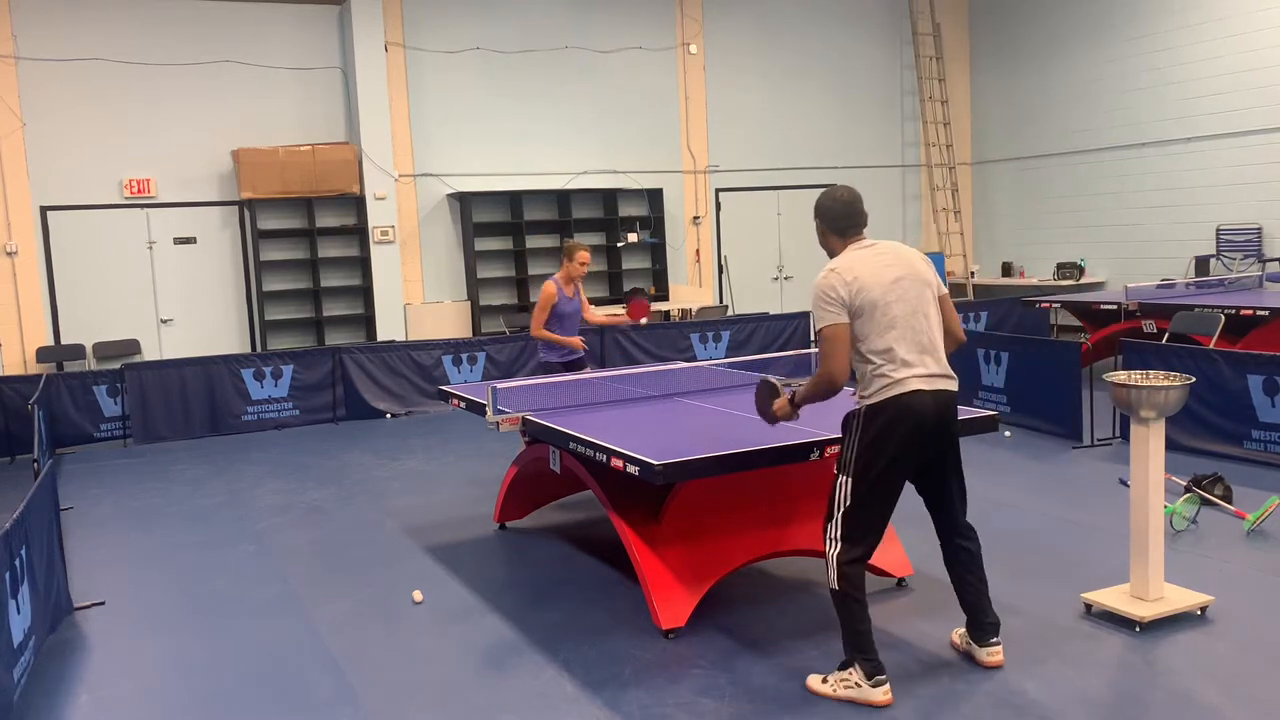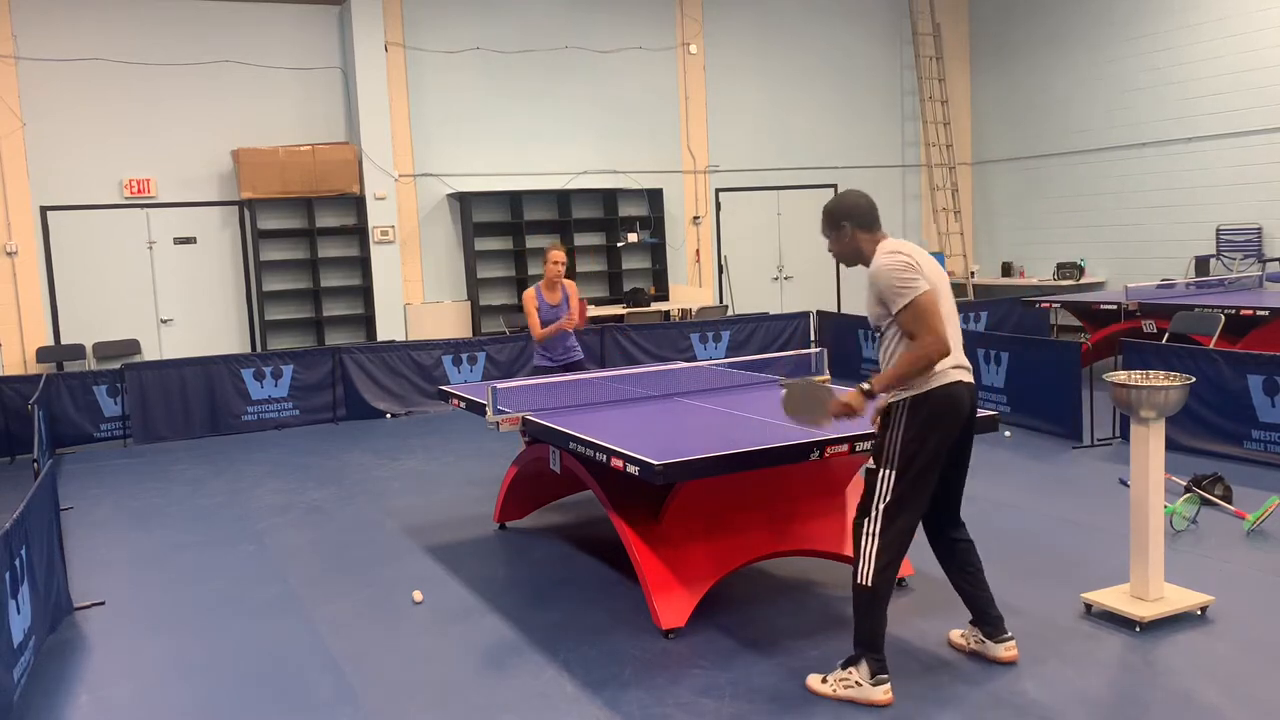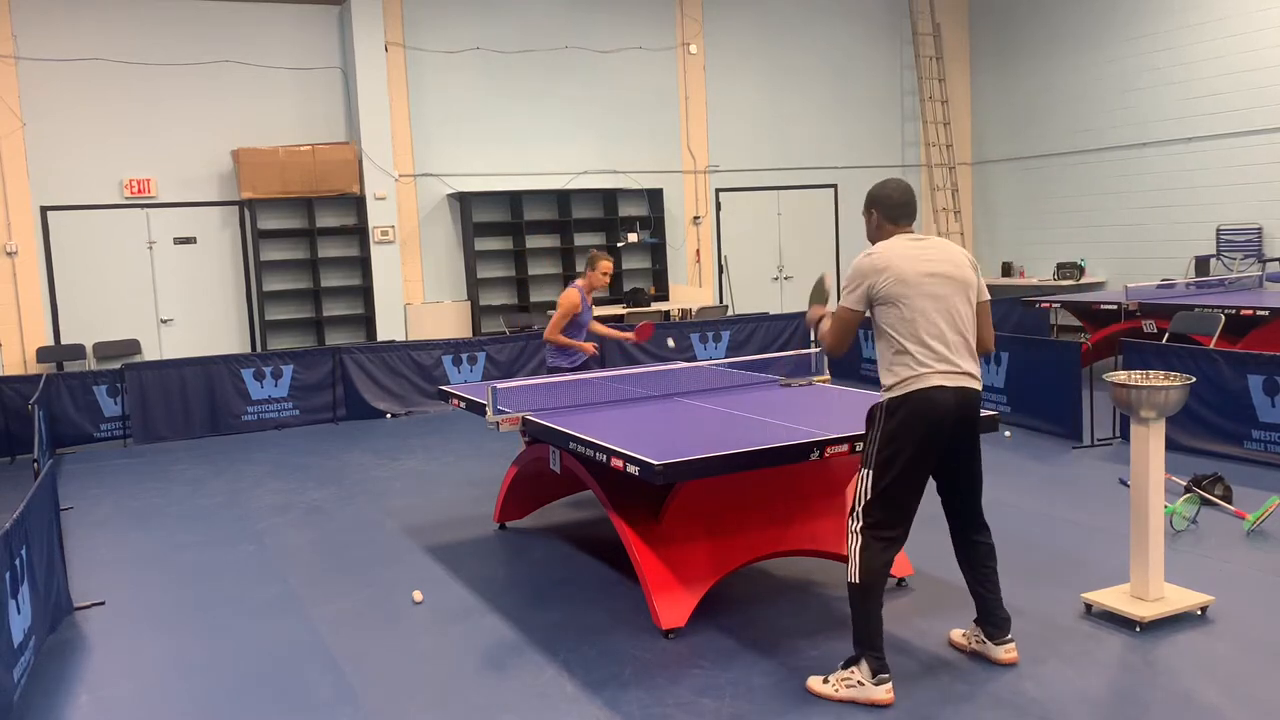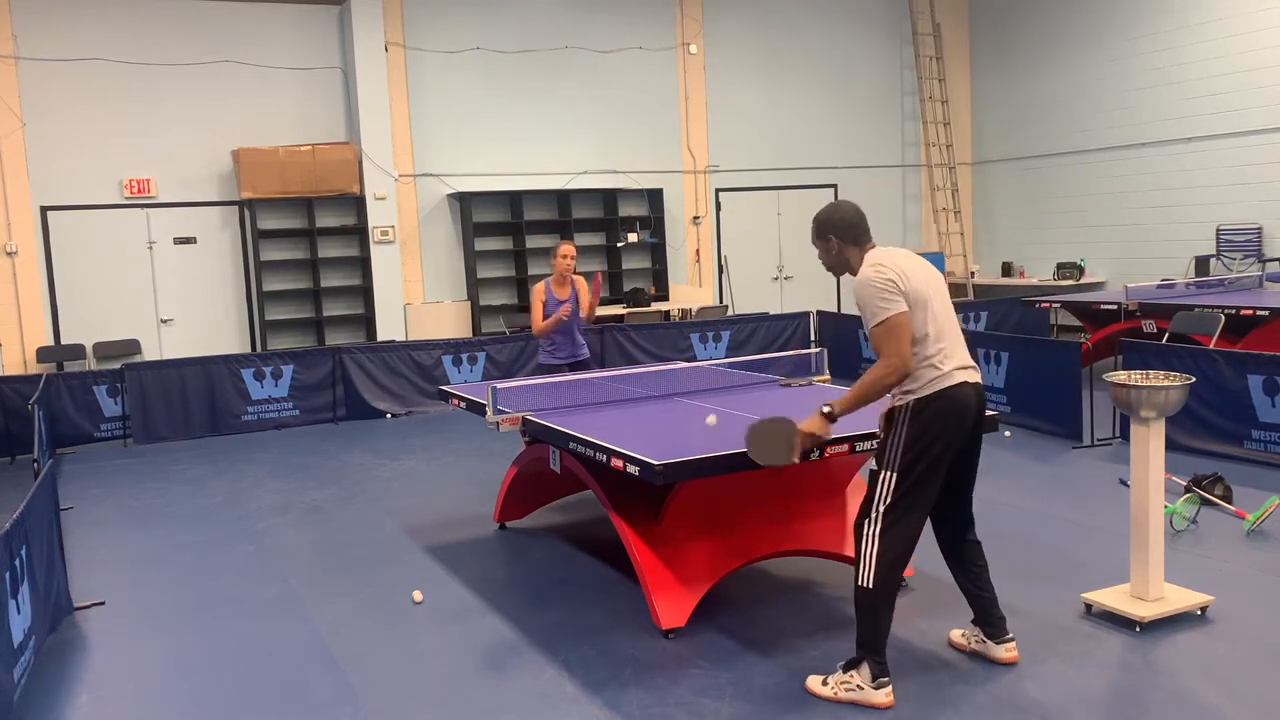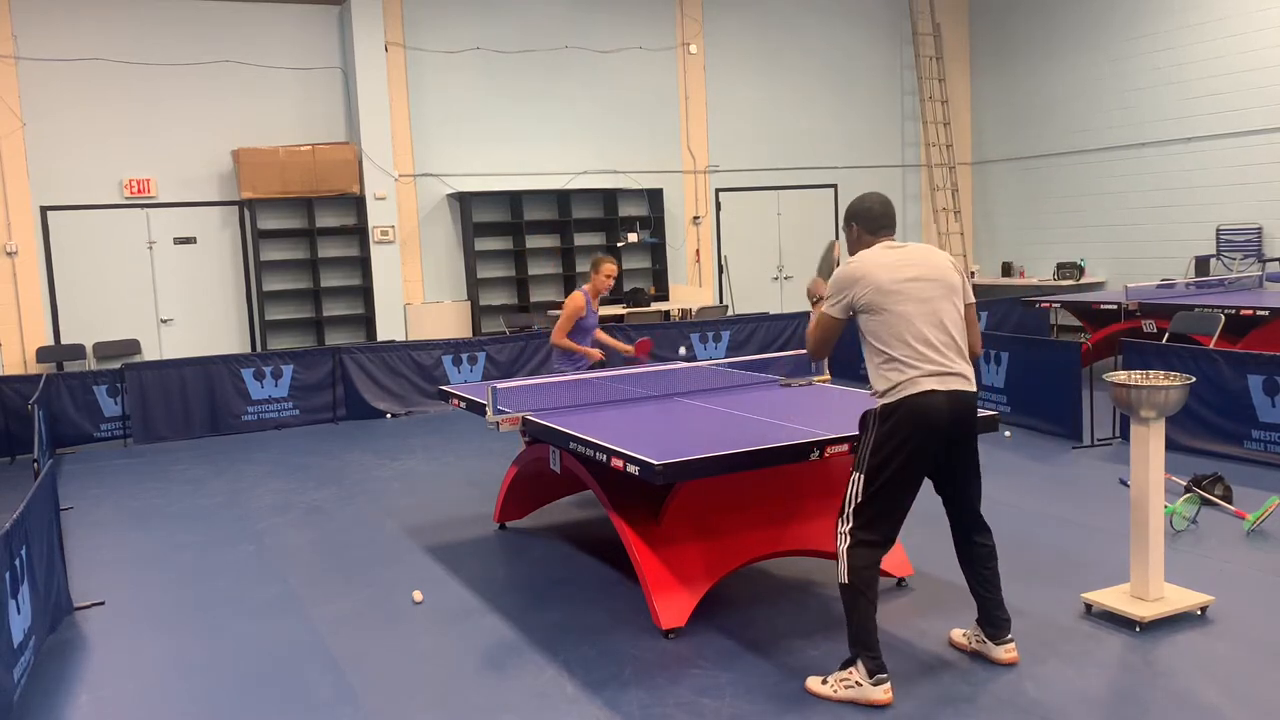
dt=0.4s
person 1, frame 1
left shoulder: (833, 281)
right shoulder: (914, 258)
left elbow: (835, 375)
right elbow: (955, 335)
left wrist: (794, 402)
left hip: (888, 411)
right hip: (941, 399)
left knee: (845, 539)
right knee: (954, 523)
left ankle: (866, 673)
right ankle: (985, 636)
person 1, frame 2
left shoulder: (889, 265)
right shoulder: (911, 255)
left elbow: (933, 343)
left wrist: (869, 392)
right wrist: (890, 388)
left hip: (924, 405)
right hip: (959, 395)
left knee: (877, 529)
right knee: (944, 521)
left ankle: (869, 671)
right ankle: (992, 632)
person 1, frame 3
left shoulder: (870, 264)
right shoulder: (961, 257)
left elbow: (833, 344)
right elbow: (986, 344)
left wrist: (821, 317)
left hip: (911, 406)
right hip: (965, 399)
left knee: (870, 532)
right knee: (969, 521)
left ankle: (870, 672)
right ankle: (996, 634)
person 1, frame 4
left shoulder: (873, 278)
right shoulder: (909, 261)
left elbow: (896, 366)
left wrist: (828, 417)
left hip: (934, 405)
right hip: (968, 393)
left knee: (879, 531)
right knee: (955, 521)
left ankle: (869, 672)
right ankle: (993, 633)
person 1, frame 5
left shoulder: (852, 273)
right shoulder: (944, 261)
left elbow: (816, 347)
right elbow: (974, 346)
left wrist: (820, 304)
left hip: (905, 411)
right hip: (961, 401)
left knee: (858, 536)
right knee: (969, 520)
left ankle: (868, 672)
right ankle: (996, 633)
